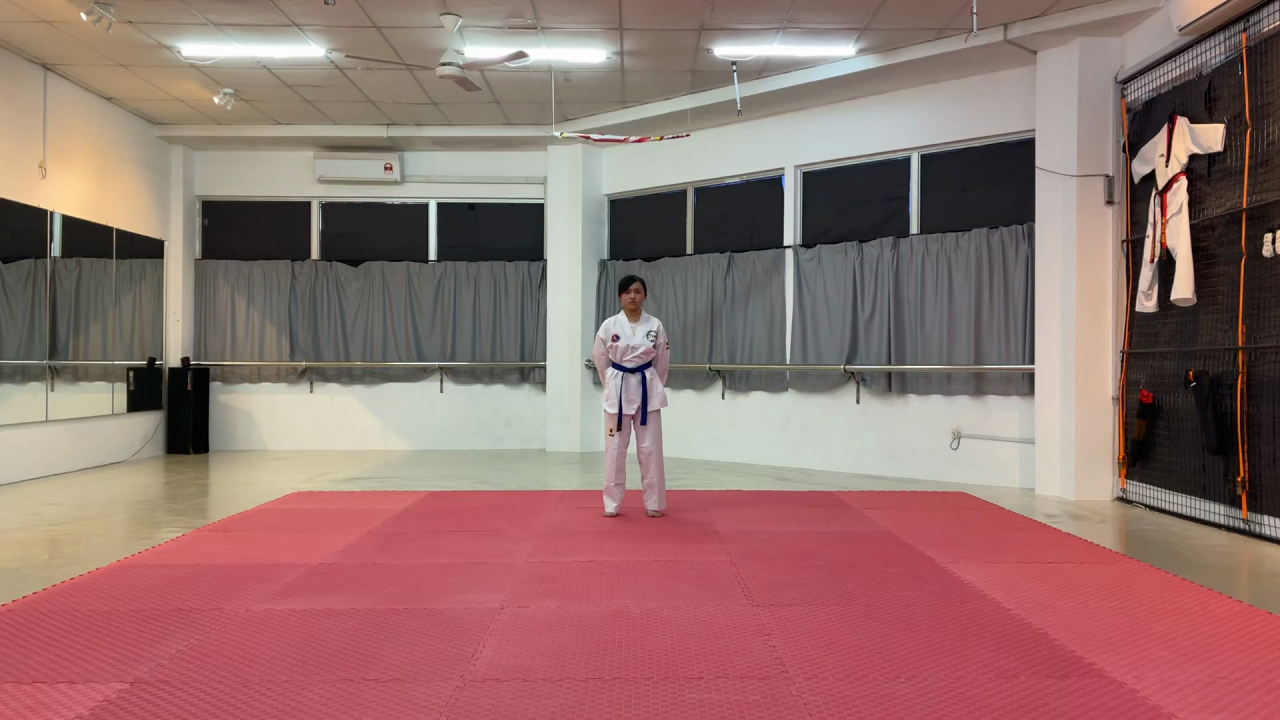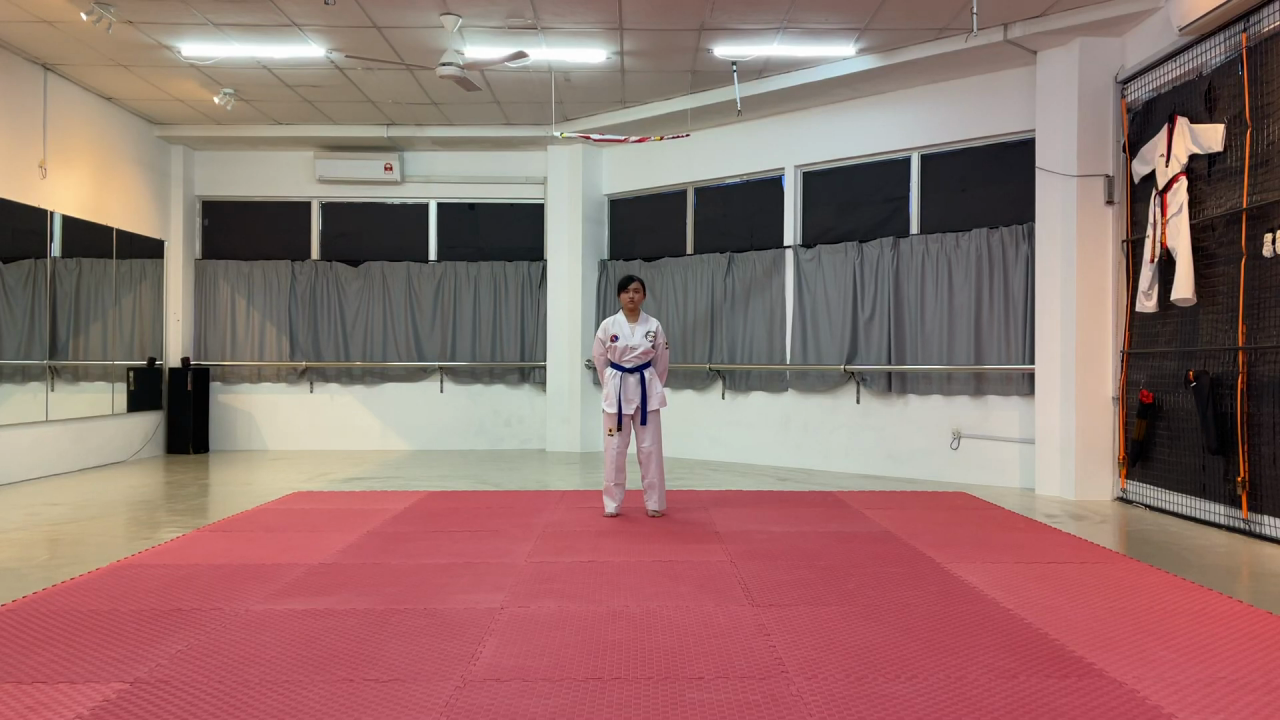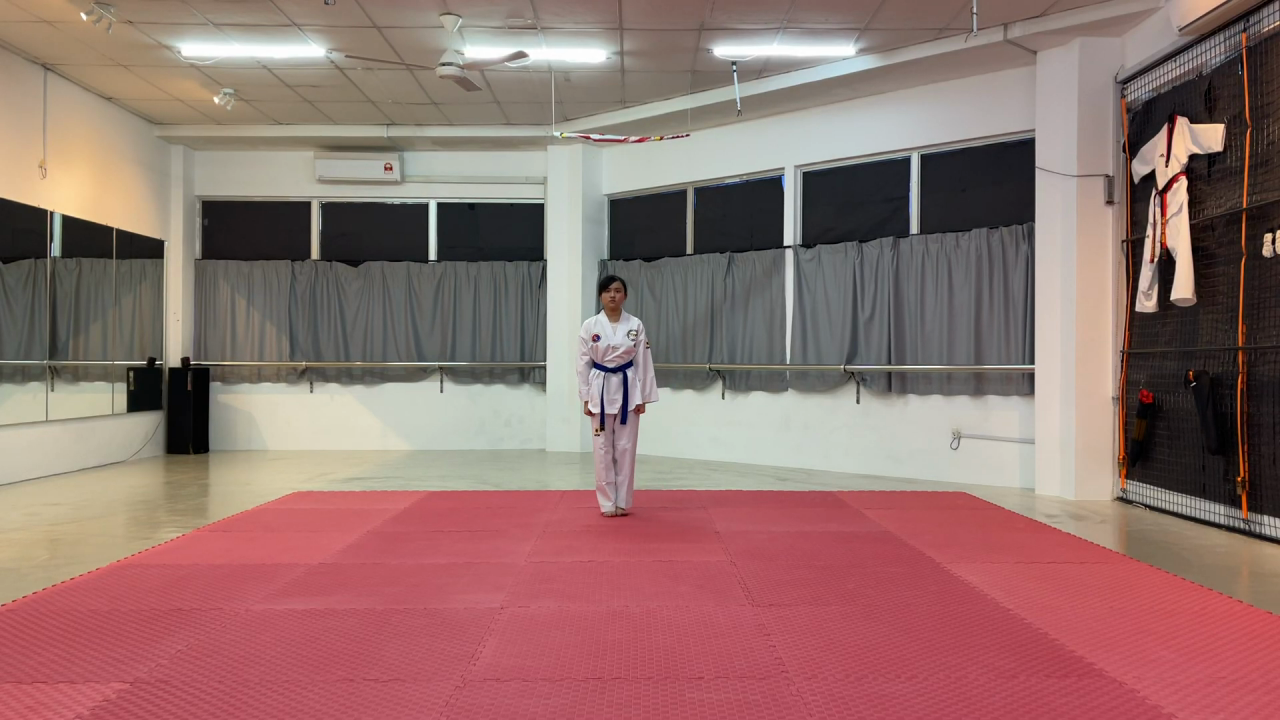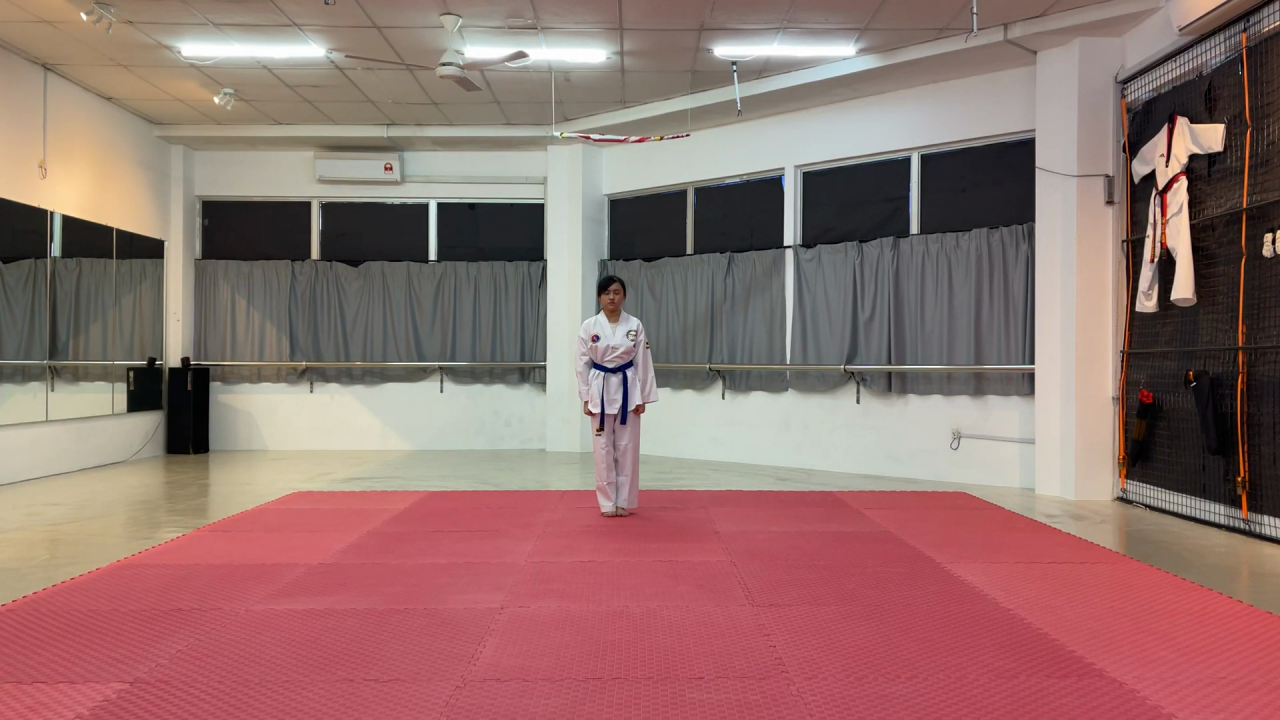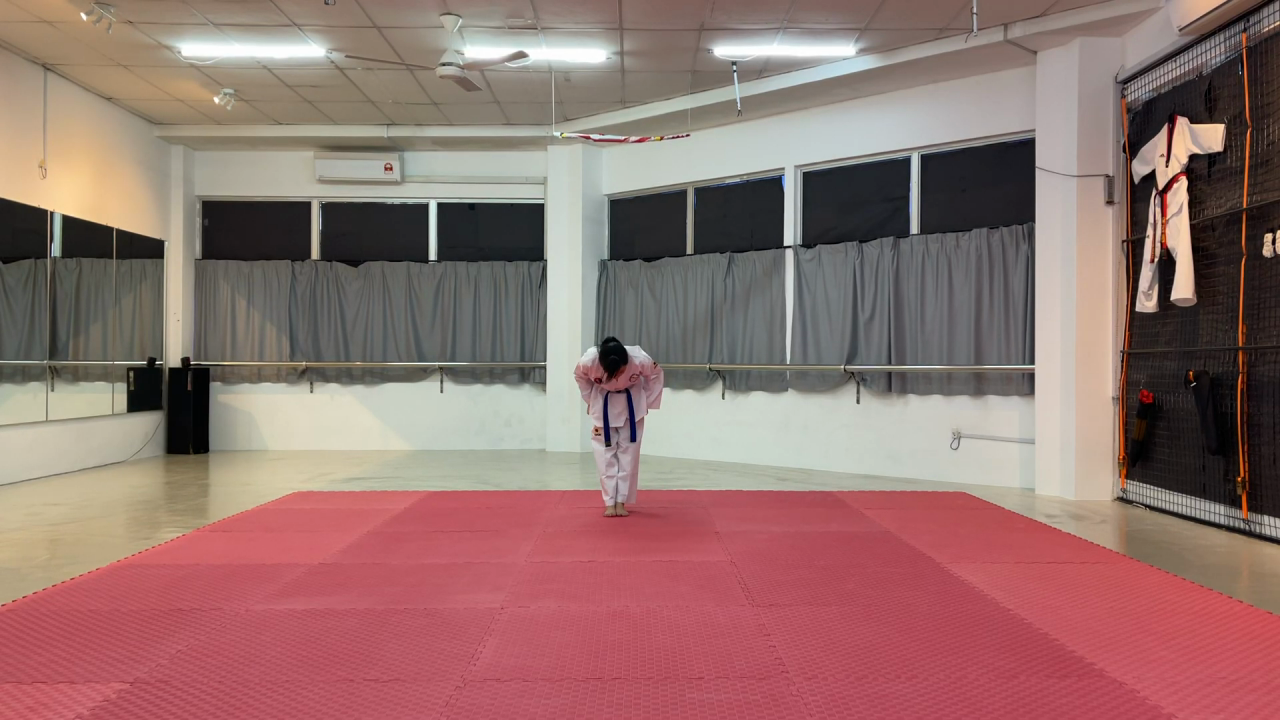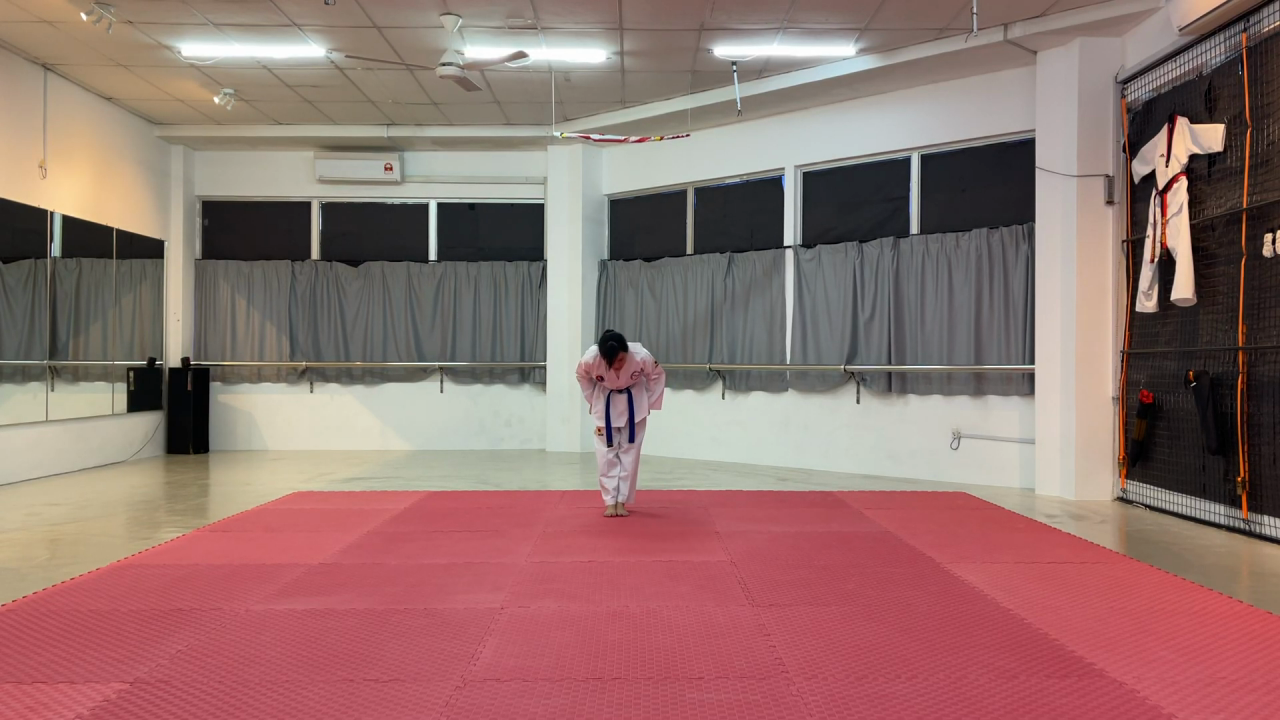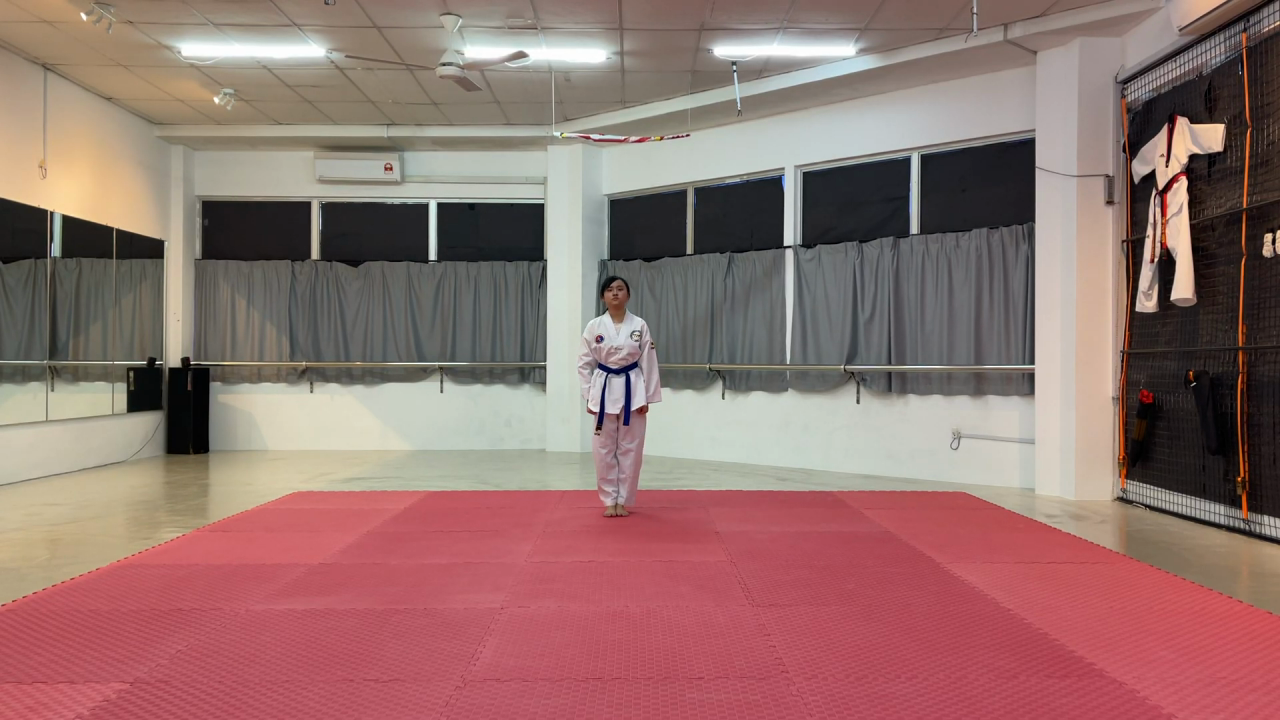
dt=0.7s
person 1, frame 1
left shoulder: (655, 326)
right shoulder: (609, 325)
left elbow: (662, 362)
right elbow: (601, 360)
left wrist: (651, 386)
right wrist: (615, 385)
left hip: (647, 389)
right hip: (618, 389)
left knee: (650, 447)
right knee: (616, 447)
left ankle: (654, 503)
right ankle: (612, 503)
person 1, frame 2
left shoulder: (654, 326)
right shoulder: (608, 325)
left elbow: (661, 363)
right elbow: (600, 360)
left wrist: (649, 386)
right wrist: (614, 386)
left hip: (645, 390)
right hip: (617, 389)
left knee: (650, 447)
right knee: (615, 447)
left ankle: (654, 503)
right ankle: (612, 503)
person 1, frame 3
left shoulder: (635, 325)
right shoulder: (590, 326)
left elbow: (643, 363)
right elbow: (583, 363)
left wrist: (643, 397)
right wrist: (586, 398)
left hip: (628, 389)
right hip: (600, 389)
left knee: (625, 447)
right knee: (603, 447)
left ankle: (622, 501)
right ankle: (607, 502)
person 1, frame 4
left shoulder: (635, 326)
right shoulder: (589, 326)
left elbow: (643, 363)
right elbow: (582, 363)
left wrist: (643, 398)
right wrist: (585, 398)
left hip: (628, 390)
right hip: (600, 390)
left knee: (627, 447)
right knee: (603, 447)
left ankle: (624, 502)
right ankle: (608, 502)
person 1, frame 5
left shoulder: (640, 360)
right shoulder: (589, 361)
left elbow: (656, 375)
right elbow: (580, 376)
left wrist: (646, 403)
right wrist: (591, 401)
left hip: (631, 403)
right hip: (603, 404)
left knee: (628, 449)
right knee: (605, 450)
left ankle: (621, 501)
right ankle: (610, 501)
person 1, frame 6
left shoulder: (641, 356)
right shoulder: (591, 358)
left elbow: (657, 376)
right elbow: (582, 376)
left wrist: (648, 404)
right wrist: (594, 402)
left hip: (633, 405)
right hip: (605, 405)
left knee: (629, 451)
right knee: (606, 452)
left ankle: (621, 501)
right ankle: (610, 501)
person 1, frame 7
left shoulder: (639, 325)
right shoulder: (594, 327)
left elbow: (648, 363)
right elbow: (585, 363)
left wrist: (647, 397)
right wrist: (589, 396)
left hip: (632, 390)
right hip: (603, 390)
left knee: (630, 448)
right knee: (604, 448)
left ankle: (622, 501)
right ankle: (609, 501)
